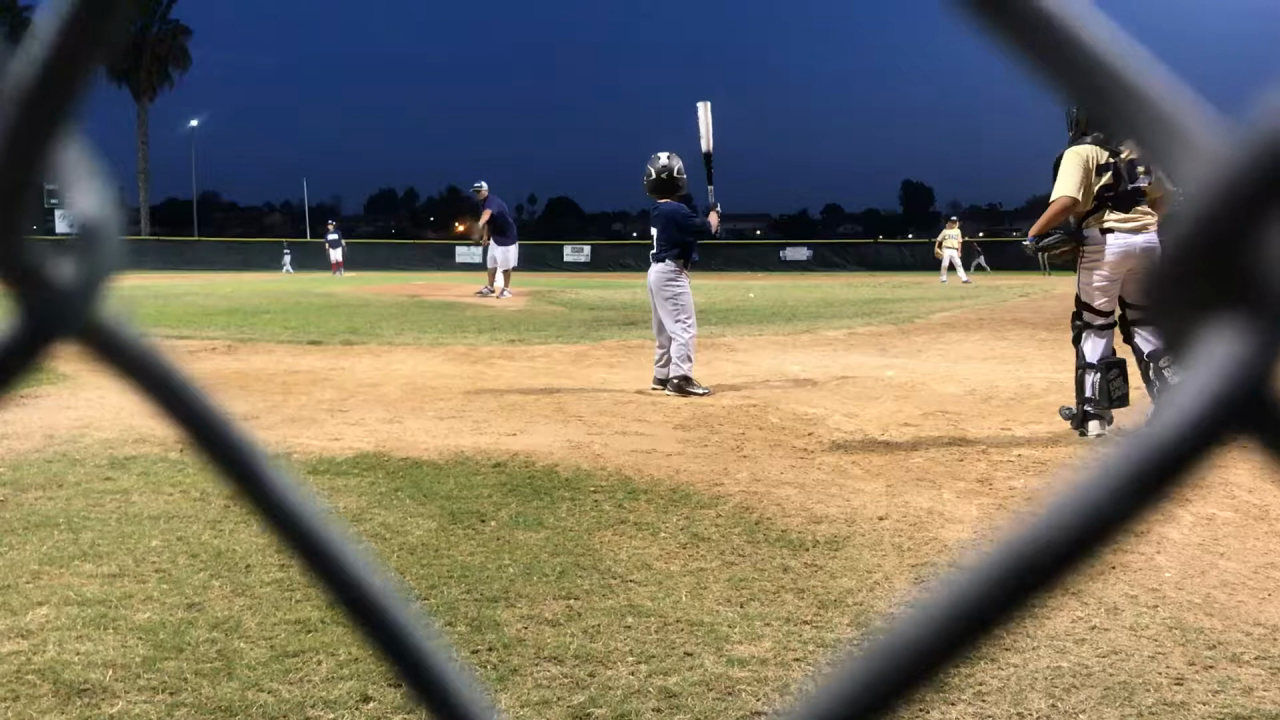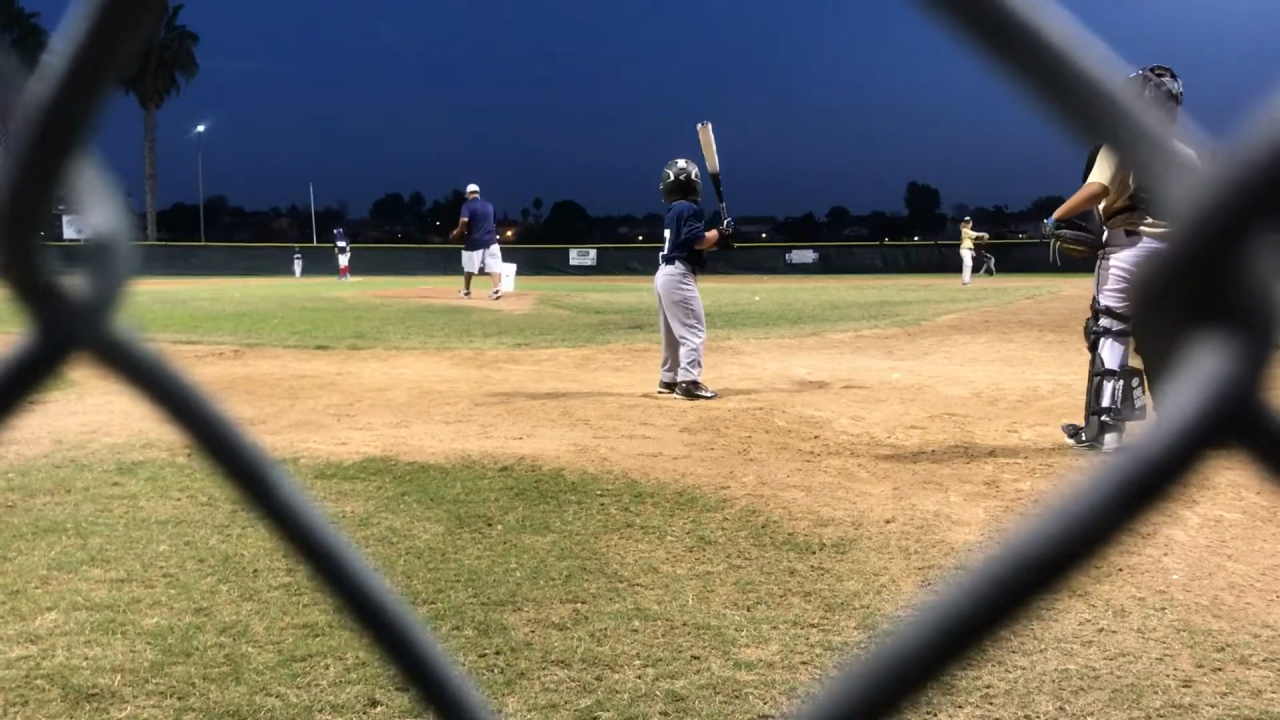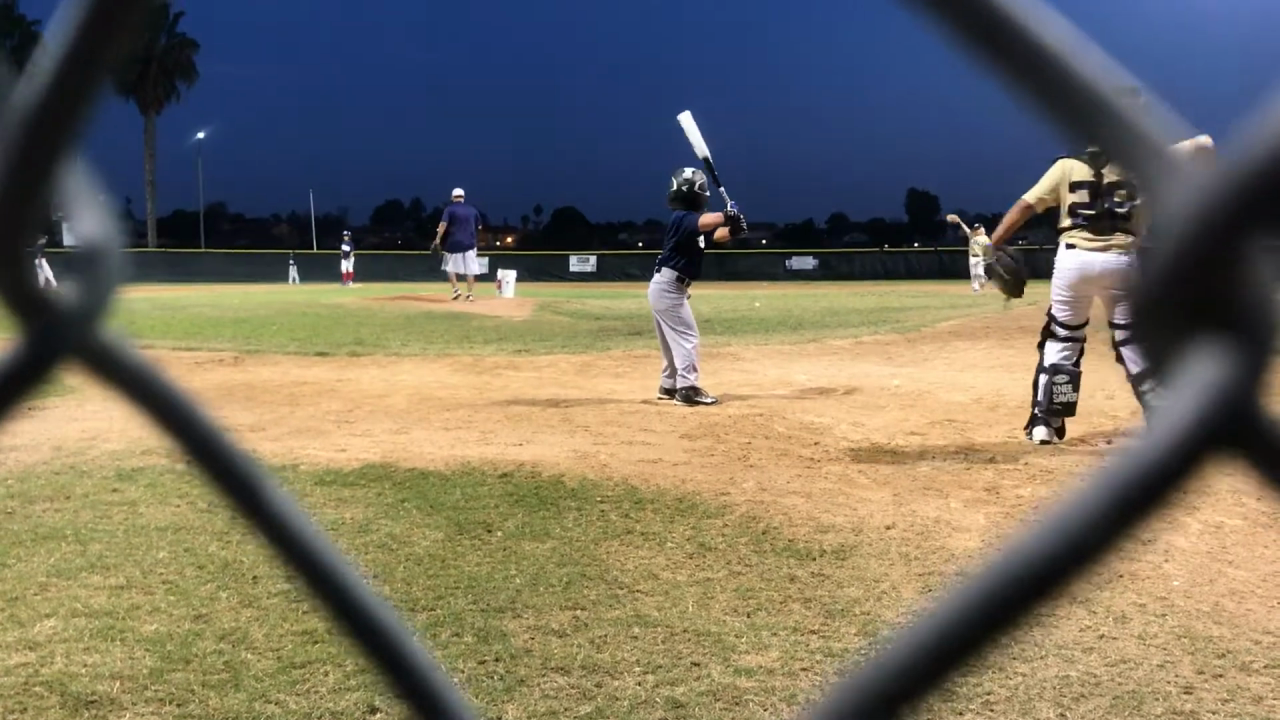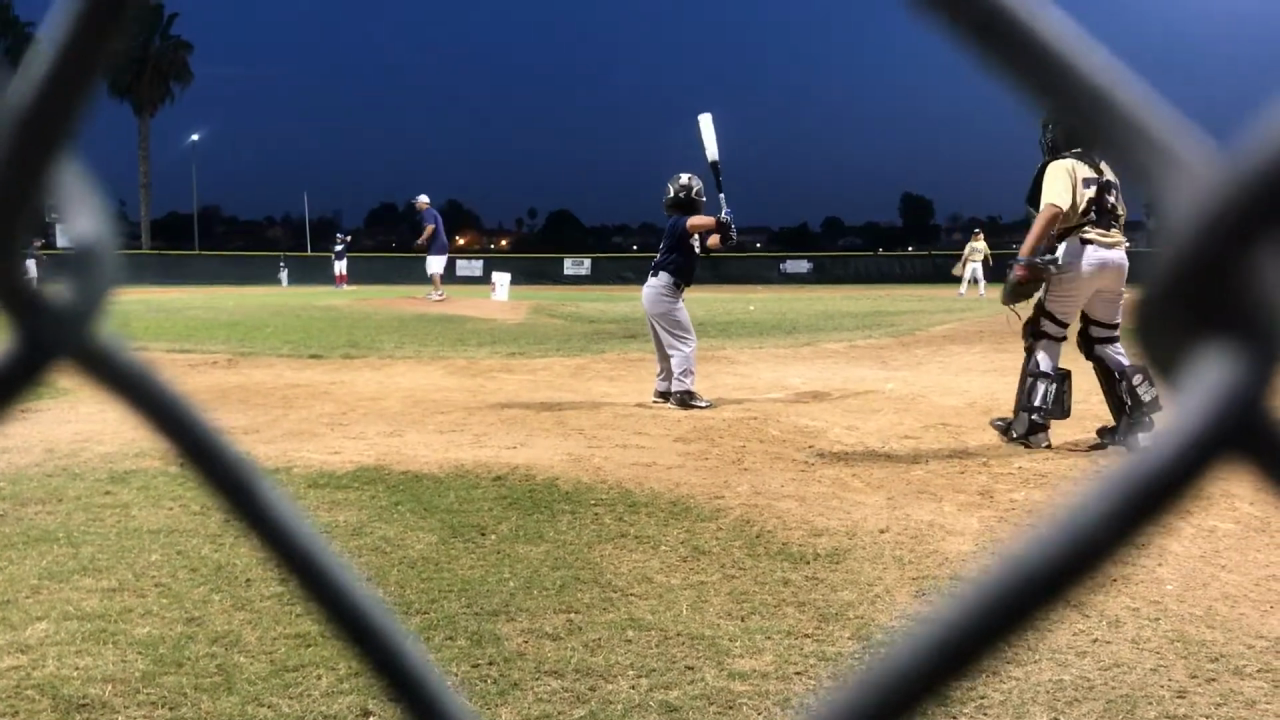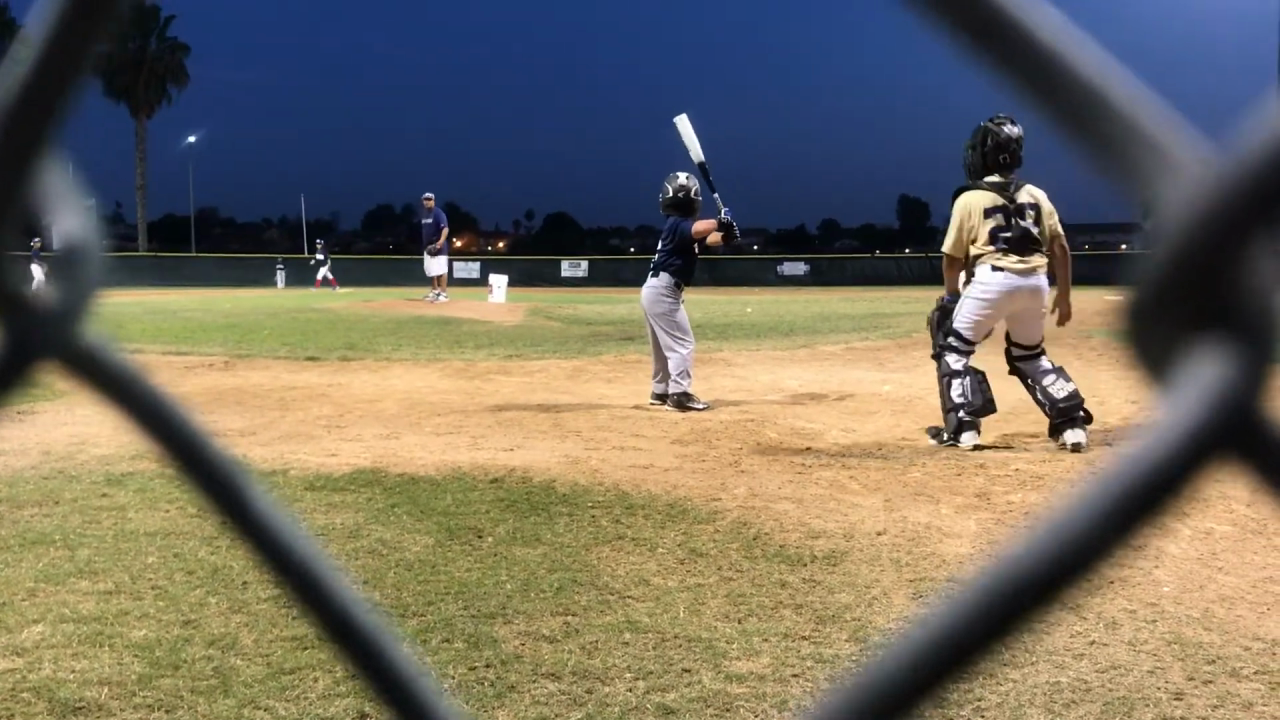
dt=1s
person 1, frame 1
left shoulder: (1079, 153)
right shoulder: (1137, 150)
left elbow: (1065, 202)
right elbow: (1162, 199)
left wrist: (1033, 234)
left hip: (1104, 244)
right hip: (1147, 241)
left knee: (1094, 328)
right knee: (1145, 323)
left ankle: (1093, 414)
person 1, frame 2
right shoulder: (1184, 153)
left elbow: (1097, 189)
left wrist: (1056, 218)
left hip: (1127, 245)
right hip: (1170, 247)
left knee: (1110, 334)
left ankle: (1105, 428)
person 1, frame 3
left shoulder: (1067, 167)
left elbow: (1026, 205)
right elbow: (1203, 145)
left wrist: (995, 243)
right wrist: (1200, 141)
left hip: (1074, 262)
right hip: (1120, 263)
left knee: (1061, 342)
right knee: (1134, 344)
left ankle: (1045, 423)
person 1, frame 4
left shoulder: (1061, 167)
right shoulder: (1105, 170)
left elbow: (1050, 212)
left wrist: (1023, 259)
left hip: (1080, 255)
right hip: (1116, 256)
left knee: (1045, 336)
right knee: (1105, 342)
left ankle: (1031, 426)
right ankle: (1135, 423)
person 1, frame 5
left shoulder: (969, 198)
right shoulder: (1036, 195)
left elbow: (953, 257)
right elbow: (1060, 249)
left wrist: (951, 296)
right wrist: (1064, 296)
left hip: (992, 280)
right hip: (1034, 281)
left knee: (953, 349)
right knee: (1029, 355)
left ankle: (962, 428)
right ankle: (1071, 424)
person 2, frame 1
left shoulder: (657, 210)
right shoulder: (677, 210)
right elbow: (706, 229)
left wrist: (705, 218)
right wrist: (714, 214)
left hip: (658, 271)
right hip: (671, 273)
left knee: (665, 328)
right knee: (684, 327)
left ankle: (662, 376)
right ankle: (679, 379)
person 2, frame 2
left shoulder: (675, 210)
right shoulder: (688, 209)
right elbow: (698, 241)
left wrist: (719, 241)
right wrist: (720, 232)
left hip: (666, 275)
right hip: (679, 276)
left knee: (673, 333)
right knee: (693, 331)
left ankle: (669, 379)
right ankle: (688, 383)
person 2, frame 3
left shoulder: (686, 219)
right shoulder: (682, 218)
left elbow: (714, 234)
right elbow: (705, 222)
left wrist: (733, 229)
right wrist: (726, 215)
left hip: (667, 287)
right hip: (668, 287)
left knee: (673, 339)
right knee: (687, 338)
left ankle: (669, 385)
right ankle: (687, 389)
person 2, frame 4
left shoulder: (692, 230)
right shoulder: (678, 223)
left elbow: (708, 241)
right elbow: (694, 223)
left wrist: (724, 238)
right wrist: (718, 221)
left hip: (659, 291)
right hip: (663, 291)
left knee: (668, 343)
right knee: (684, 342)
left ankle: (664, 389)
right ankle: (682, 393)
person 2, frame 5
left shoulder: (679, 224)
right shoulder: (678, 225)
left elbow: (705, 238)
right elbow: (699, 229)
left wrist: (725, 236)
right wrist: (719, 222)
left hip: (656, 290)
right hip: (663, 291)
left knee: (665, 344)
right knee: (682, 343)
left ankle: (661, 391)
right ankle: (679, 395)
